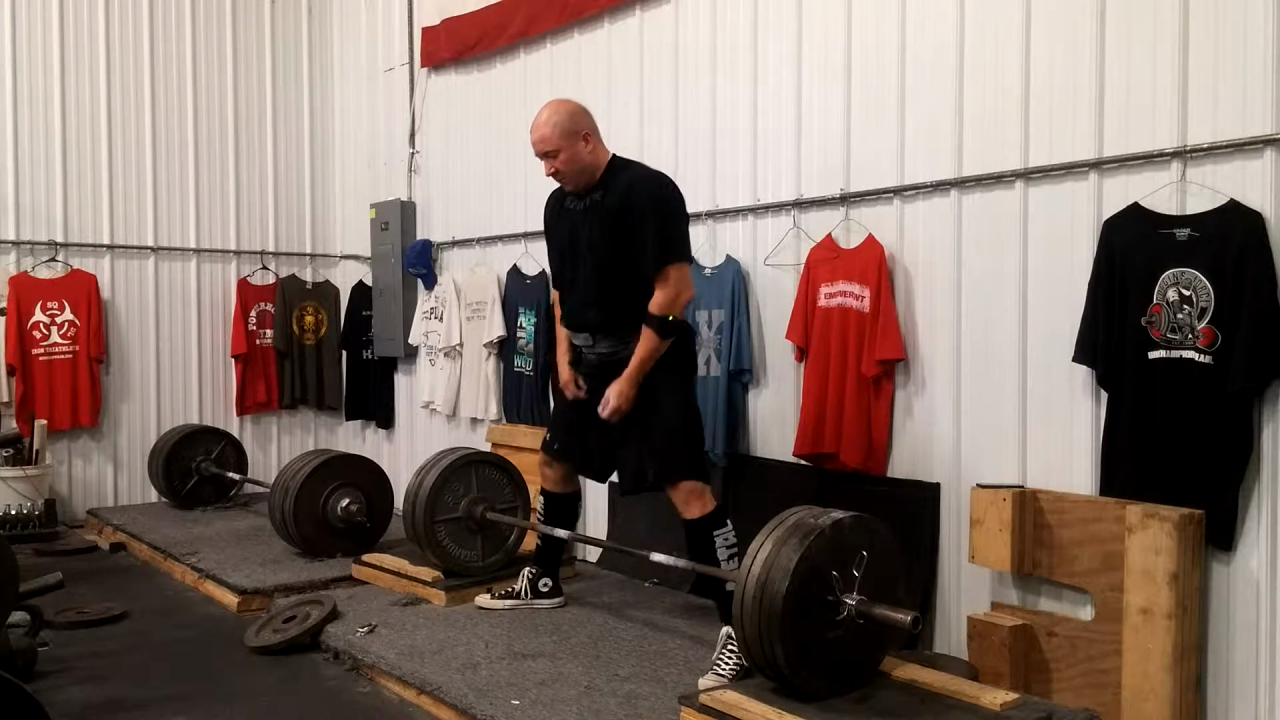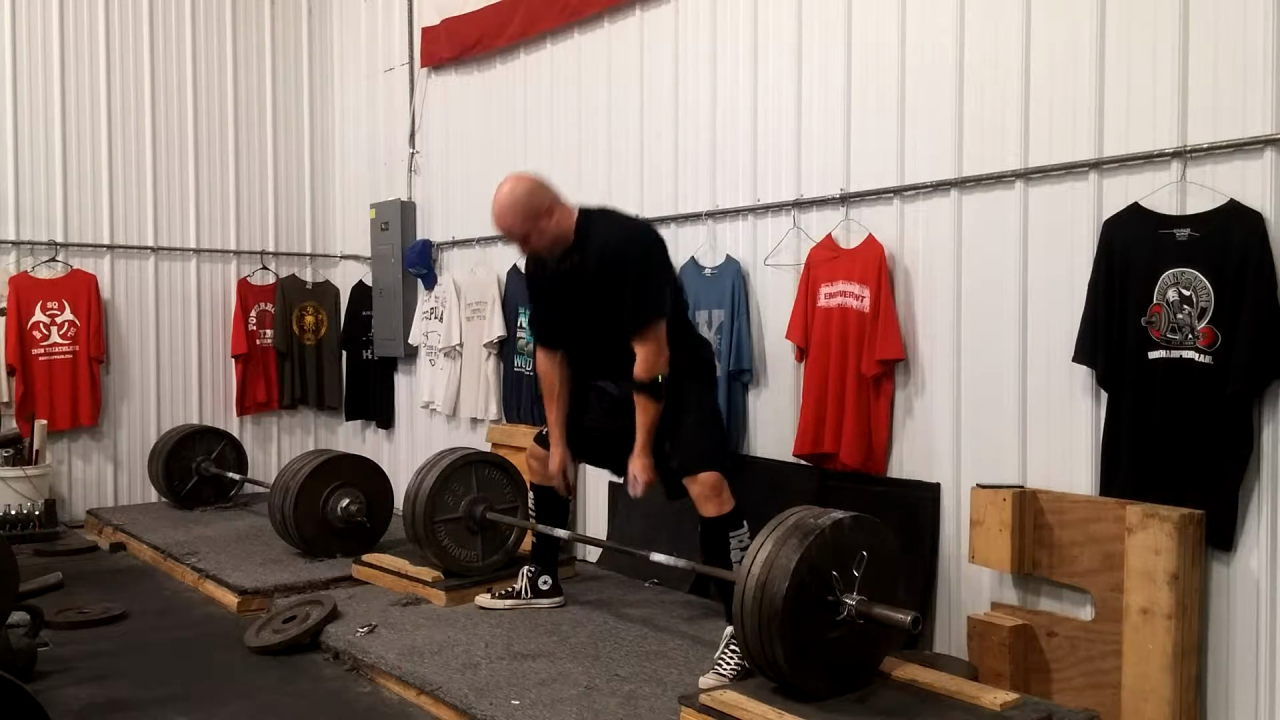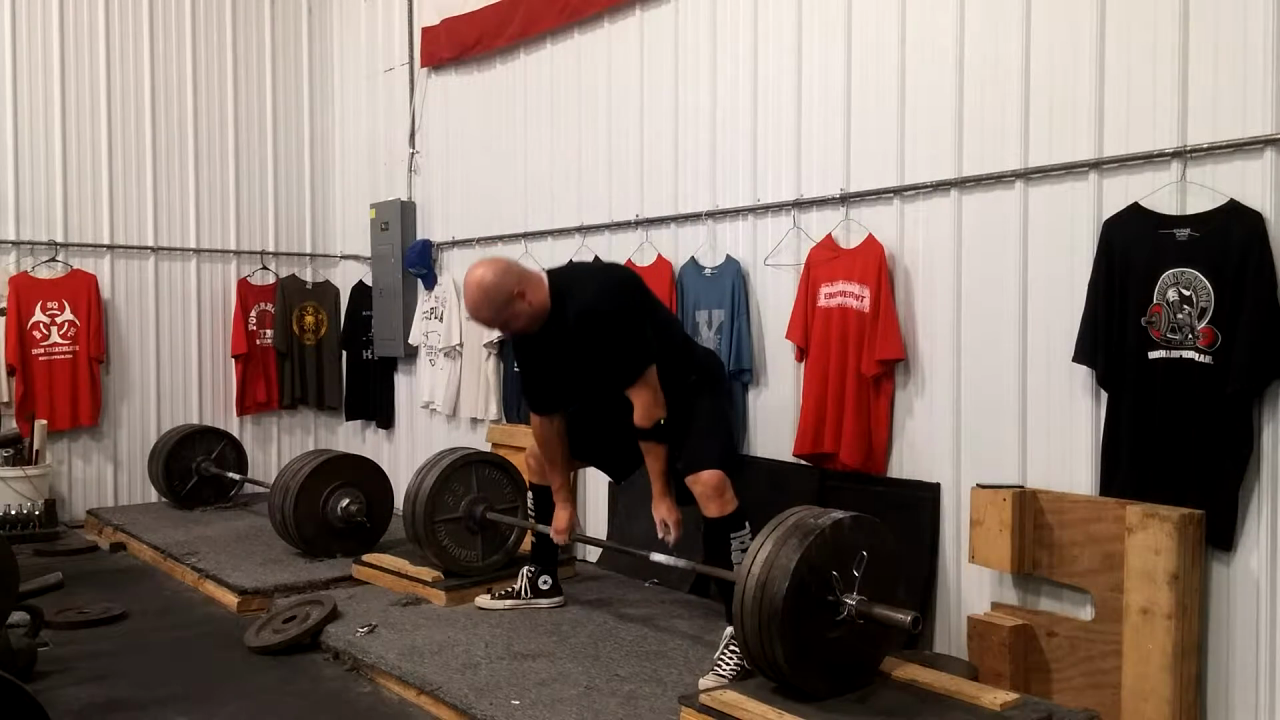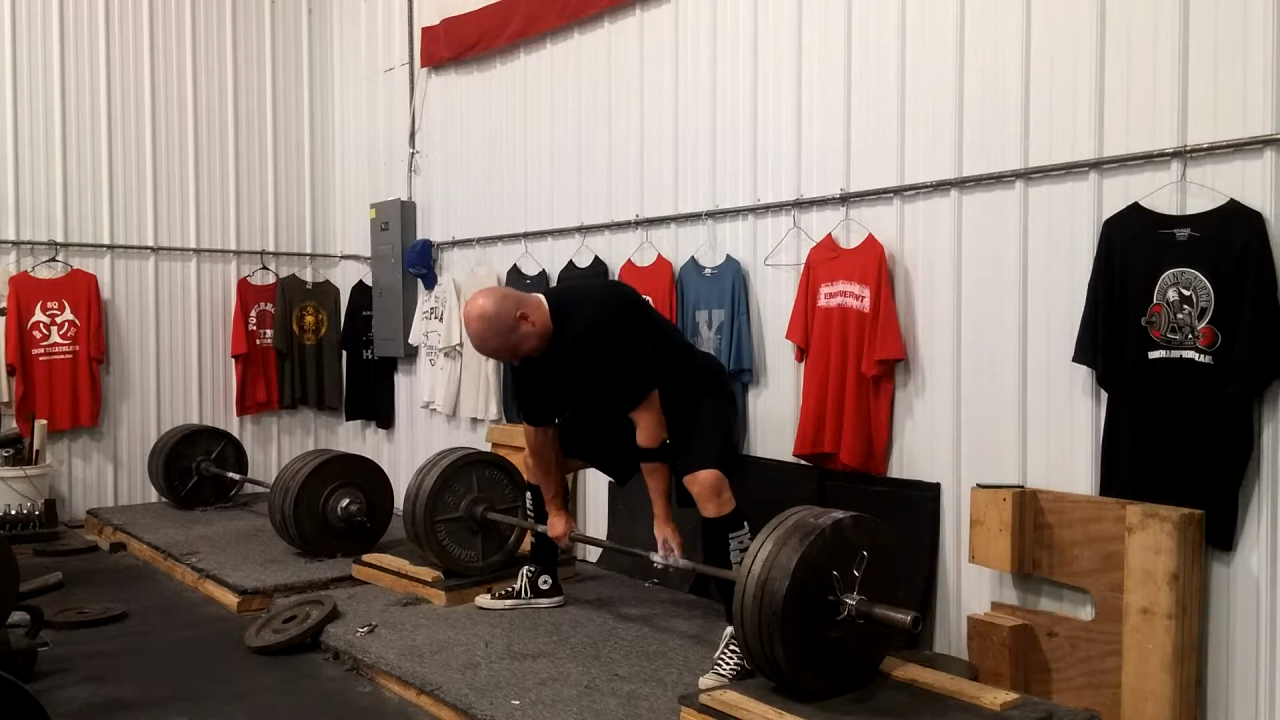
dt=0.3s
person 1, frame 1
left shoulder: (647, 190)
right shoulder: (559, 205)
left elbow: (675, 290)
left wrist: (632, 378)
right wrist: (564, 356)
left hip: (650, 360)
right hip: (588, 361)
left knee: (684, 486)
right knee: (555, 462)
left ankle: (737, 627)
right ankle: (543, 580)
person 1, frame 2
left shoulder: (625, 243)
right shoulder: (541, 265)
left elbow: (652, 350)
right elbow: (550, 353)
left wrist: (642, 450)
right wrist: (558, 441)
left hip: (676, 379)
right hip: (602, 382)
left knee: (707, 484)
right knee: (542, 458)
left ankle: (741, 630)
right ankle: (541, 580)
person 1, frame 3
left shoulder: (602, 297)
right shoulder: (527, 327)
left elbow: (646, 397)
right elbow: (546, 416)
left wrist: (661, 495)
right wrist: (563, 503)
left hip: (685, 389)
left knee: (708, 484)
right knee: (539, 457)
left ankle: (740, 632)
right ankle: (541, 580)
person 1, frame 4
left shoulder: (603, 321)
right shoulder: (525, 343)
left elbow: (648, 419)
right elbow: (541, 429)
left wrist: (662, 518)
right wrist: (556, 509)
left hip: (691, 396)
left knee: (706, 484)
right knee: (535, 460)
left ankle: (740, 631)
right ankle: (541, 580)
